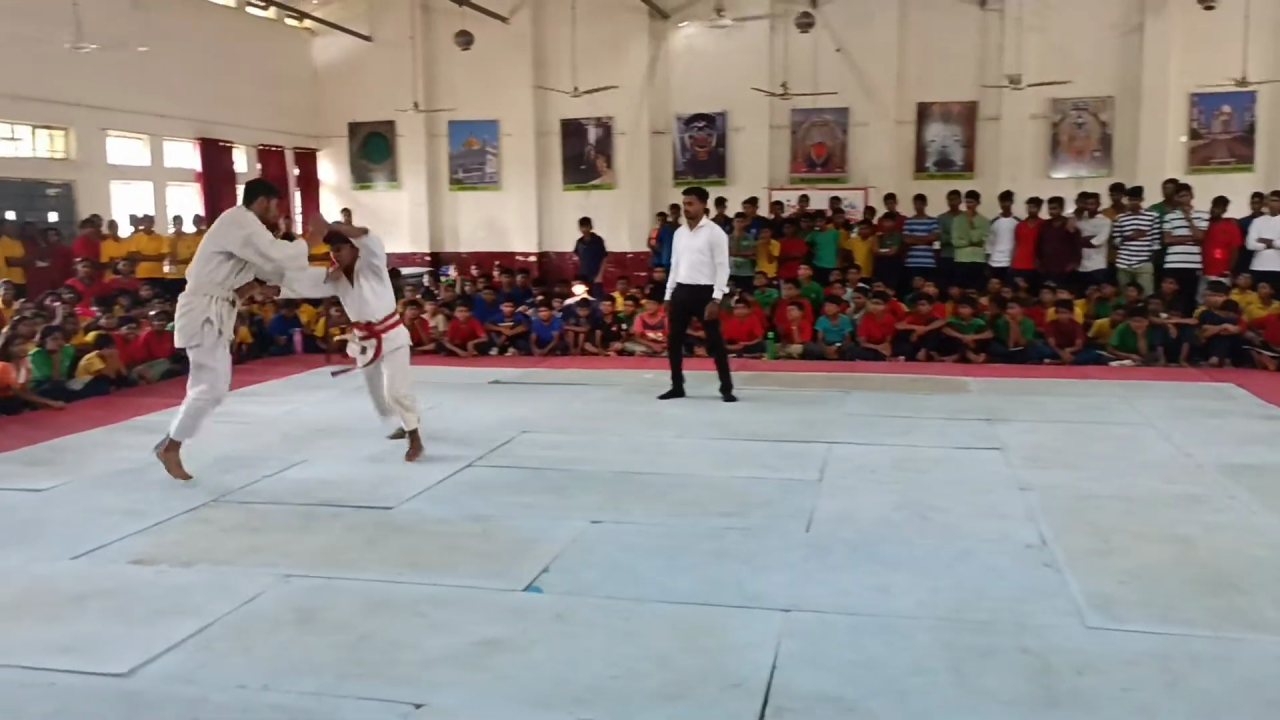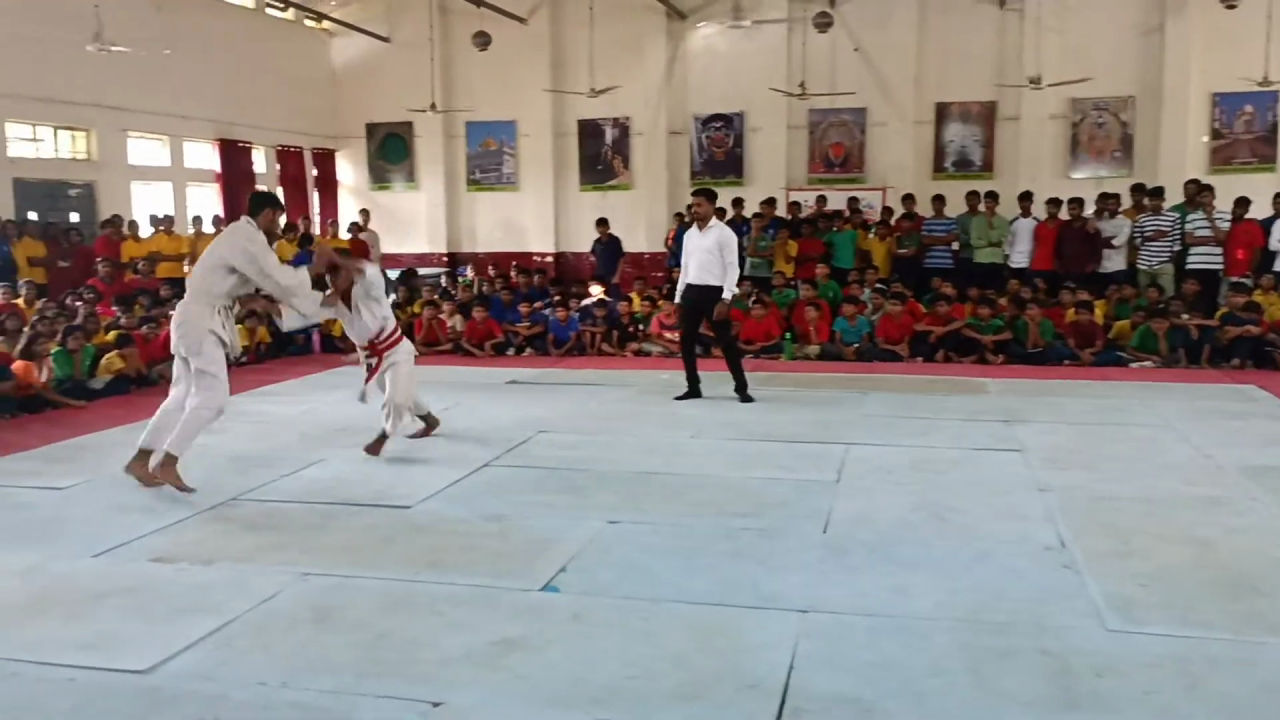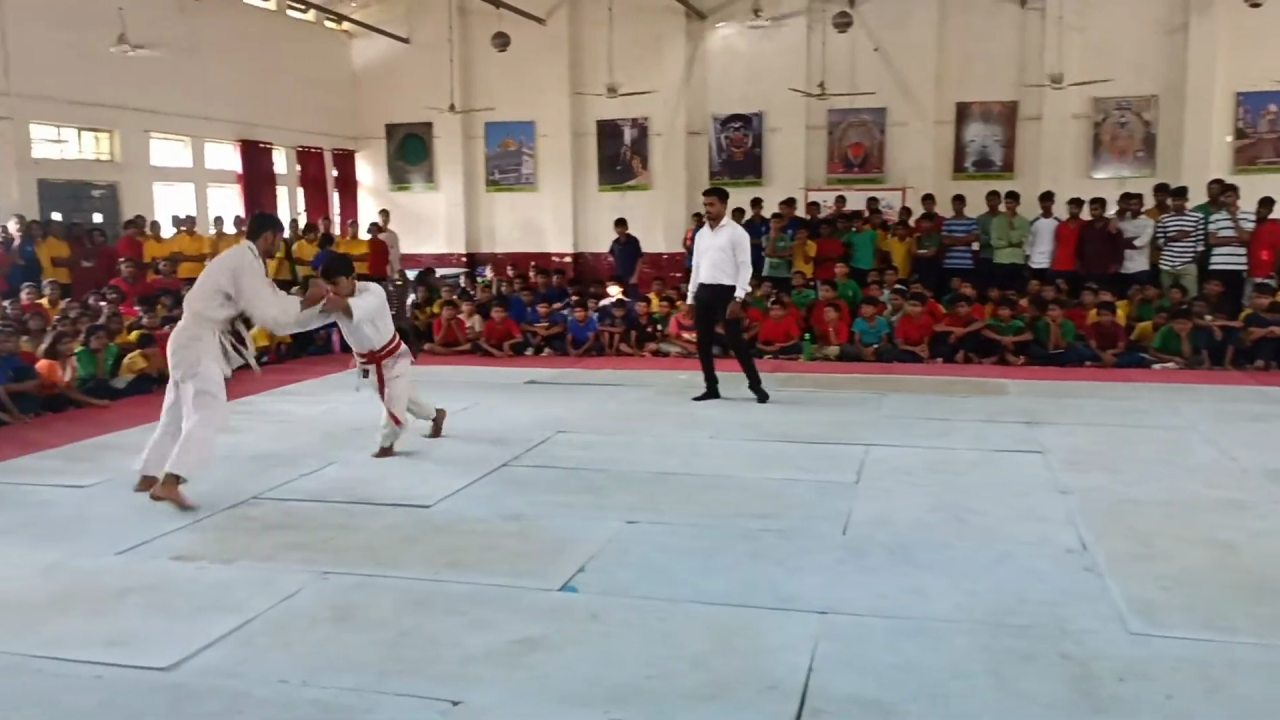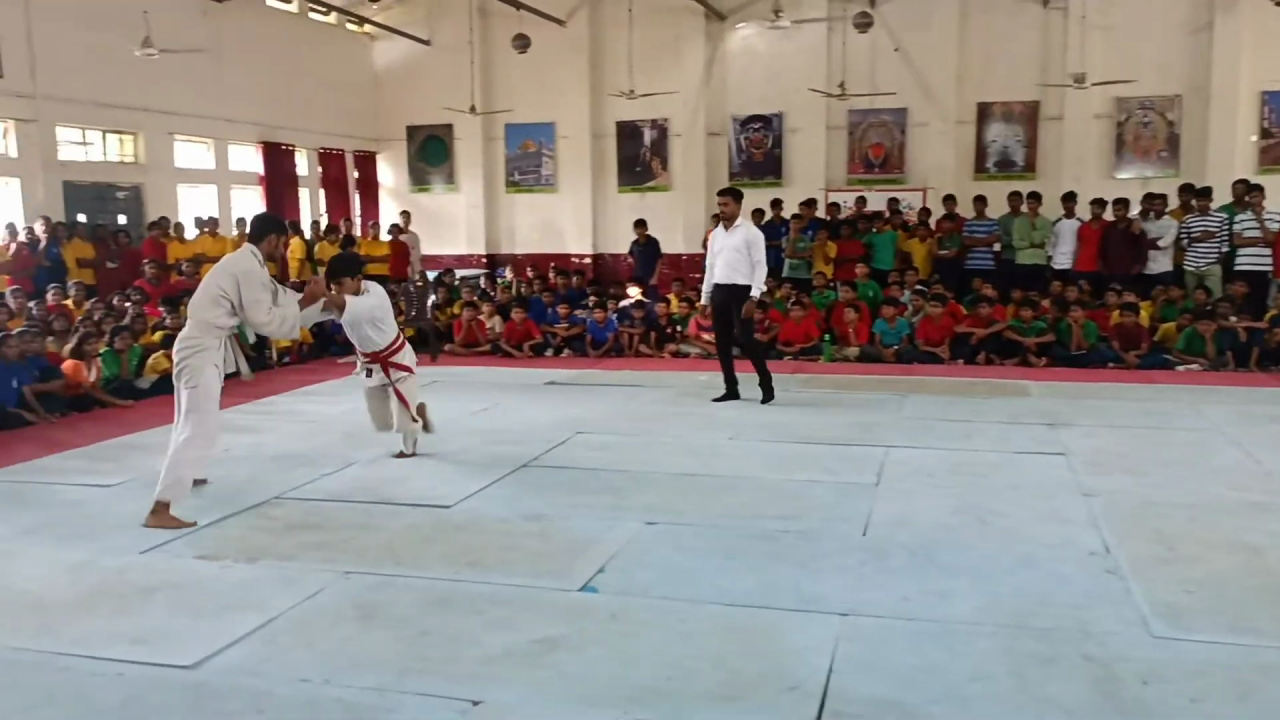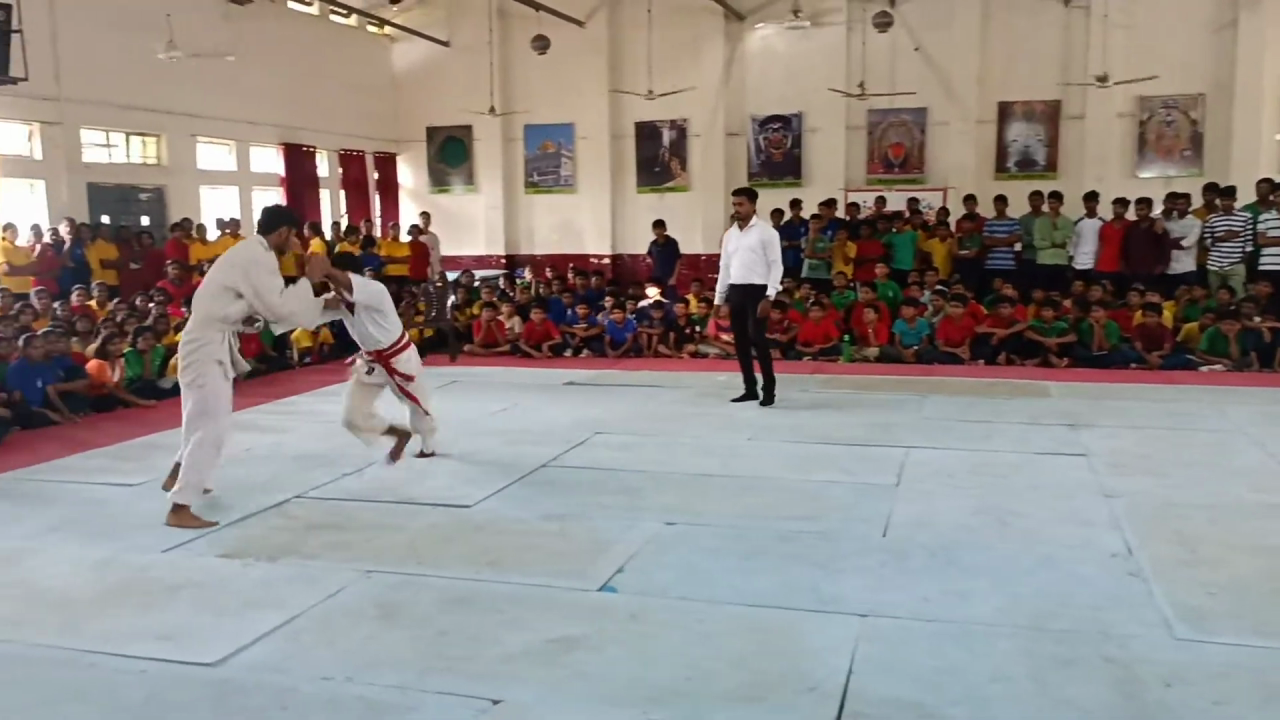
dt=0.1s
person 1, frame 1
left shoulder: (247, 231)
right shoulder: (237, 221)
left elbow: (275, 268)
right elbow: (280, 257)
right wrist: (309, 242)
left hip: (215, 311)
right hip: (202, 311)
left knee: (213, 385)
right knee: (211, 387)
left ankle: (168, 443)
right ankle: (172, 446)
person 1, frame 2
left shoulder: (242, 236)
right shoulder: (248, 237)
left elbow: (274, 282)
right elbow: (280, 280)
right wrist: (316, 267)
left hip: (201, 320)
right hip: (200, 321)
left knee: (184, 395)
right knee: (211, 397)
left ankle: (141, 459)
right ankle: (168, 461)
person 1, frame 3
left shoulder: (241, 259)
right shoulder: (246, 263)
left elbow: (273, 300)
right elbow: (268, 313)
right wrist: (307, 302)
left hip: (194, 339)
right hip: (199, 342)
left knee: (176, 415)
right knee: (208, 416)
left ankle: (148, 478)
right ankle: (168, 483)
person 1, frame 4
left shoulder: (243, 261)
right shoulder: (250, 269)
left elbow: (277, 299)
right elbow: (266, 323)
right wrist: (306, 300)
left hip: (199, 344)
right hip: (204, 348)
left knee: (192, 421)
right knee: (200, 430)
left ankle: (181, 476)
right ankle: (161, 510)
person 1, frame 5
left shoulder: (249, 252)
right shoulder: (258, 258)
left elbow: (275, 300)
right elbow: (280, 307)
right wrist: (311, 280)
left hip: (204, 339)
right hip: (208, 344)
left knee: (200, 422)
right knee: (210, 431)
left ankle: (179, 474)
right ankle: (179, 508)
person 2, frame 1
left shoulder: (715, 233)
right shoulder: (680, 233)
left elbow: (722, 267)
left wrist: (716, 299)
right wrist: (669, 295)
left hip: (704, 291)
right hip: (682, 290)
left knee: (714, 341)
right knee: (674, 339)
left ankle: (726, 387)
right ankle: (677, 386)
person 2, frame 2
left shoulder: (724, 233)
right shoulder: (689, 234)
left elbow: (732, 268)
left wrist: (725, 300)
right wrist: (678, 297)
left hip: (713, 292)
right hip: (691, 291)
left knee: (725, 341)
right knee: (686, 341)
left ankle: (741, 388)
right ankle: (693, 387)
person 2, frame 3
left shoulder: (736, 232)
right shoulder: (701, 234)
left elbow: (745, 267)
left wrist: (737, 299)
right wrist: (690, 298)
left hip: (725, 291)
right hip: (704, 291)
left knee: (735, 340)
right knee: (703, 342)
left ankle: (755, 384)
right ankle: (711, 388)
person 2, frame 4
left shoulder: (751, 232)
right shoulder: (715, 235)
left elbow: (760, 266)
left wrist: (753, 298)
right wrist: (705, 298)
left hip: (741, 291)
right hip: (720, 292)
left knee: (745, 339)
right knee: (722, 343)
left ankle: (766, 384)
right ankle: (731, 388)
person 2, frame 5
left shoulder: (766, 231)
right shoulder: (729, 234)
left elbow: (776, 265)
right elbow: (724, 268)
left wrist: (769, 297)
right wrist: (718, 298)
left hip: (757, 291)
right hip: (736, 292)
left knee: (757, 339)
right knee: (740, 343)
left ankle: (768, 387)
right ankle: (750, 389)
person 3, frame 1
left shoulder: (371, 262)
right shoulder: (333, 277)
left elbow: (370, 240)
right elbow: (298, 282)
left wrist: (332, 227)
left hip: (391, 338)
right hip: (365, 342)
left knee: (396, 390)
right knee: (381, 395)
left ankle: (414, 438)
right ankle: (410, 422)
person 3, frame 2
left shoulder: (368, 286)
right shoulder: (331, 301)
left elbow: (369, 272)
right elbow: (301, 315)
right wrist: (272, 307)
left hip: (397, 351)
right hip: (370, 356)
left knee: (398, 398)
right knee: (401, 396)
left ankle: (382, 438)
right ankle: (429, 421)
person 3, frame 3
left shoulder: (372, 294)
right shoulder: (332, 305)
left elbow: (353, 311)
right elbow: (305, 317)
left wrist: (328, 302)
left hip: (392, 359)
right hip: (367, 363)
left knee: (396, 411)
right knee: (405, 402)
left ankle: (386, 443)
right ankle: (437, 415)
person 3, frame 4
left shoulder: (375, 295)
right shoulder: (336, 299)
left elbow: (349, 307)
left hip: (397, 359)
right hip: (369, 364)
left knee: (404, 420)
right knee: (383, 420)
left ankle: (408, 447)
right ankle: (417, 410)
person 3, frame 5
left shoulder: (375, 291)
right shoulder: (339, 300)
left elbow: (353, 285)
left hip: (400, 359)
right hip: (370, 364)
left knee: (417, 412)
right knee: (354, 417)
left ankle: (427, 447)
right ankle: (398, 434)
